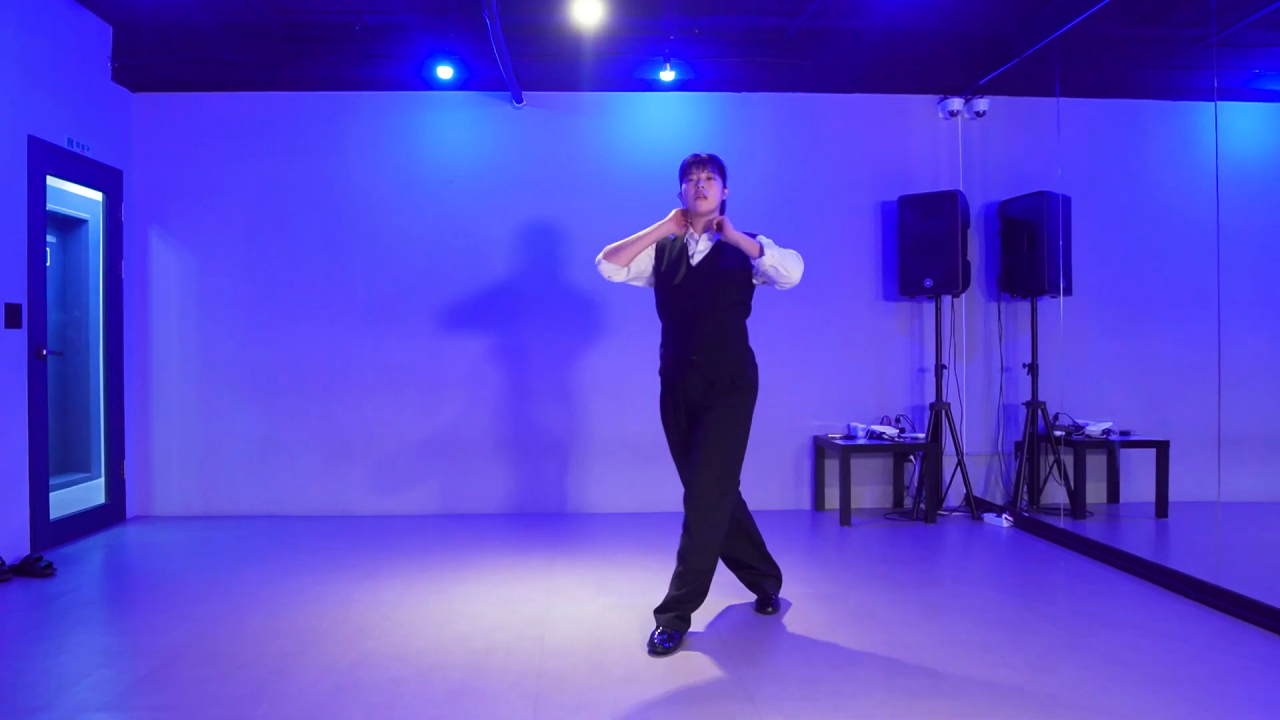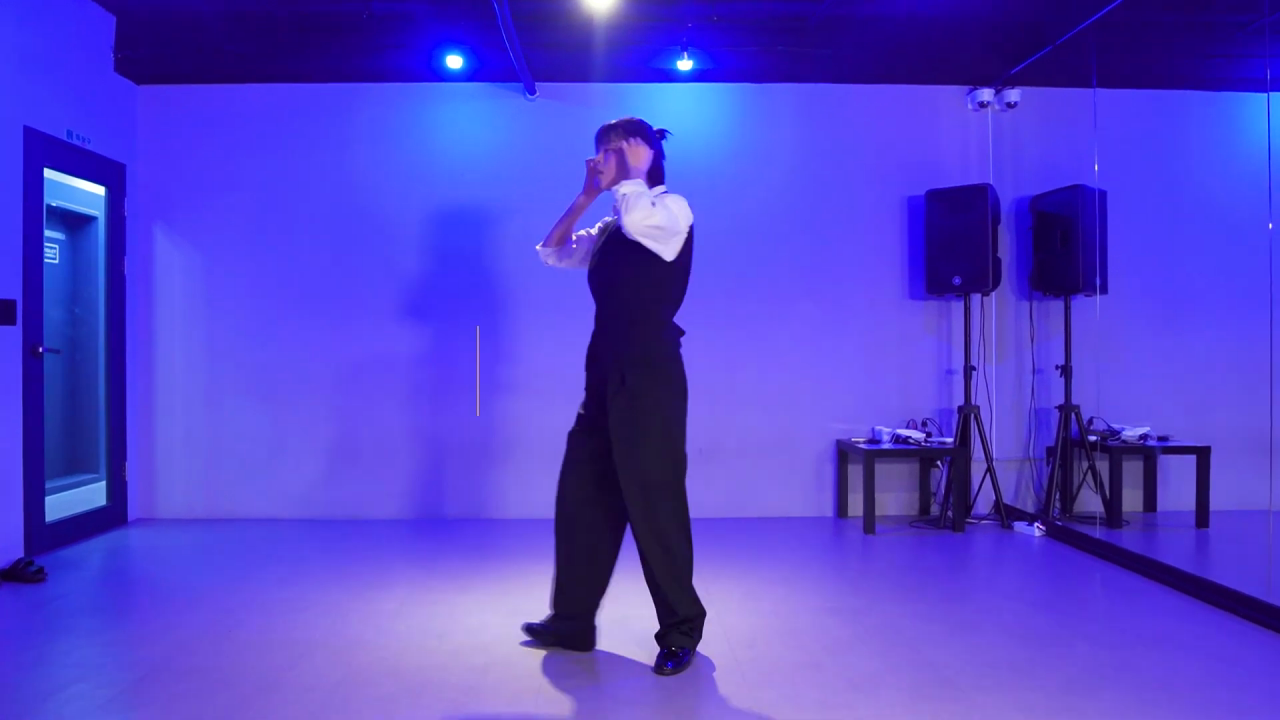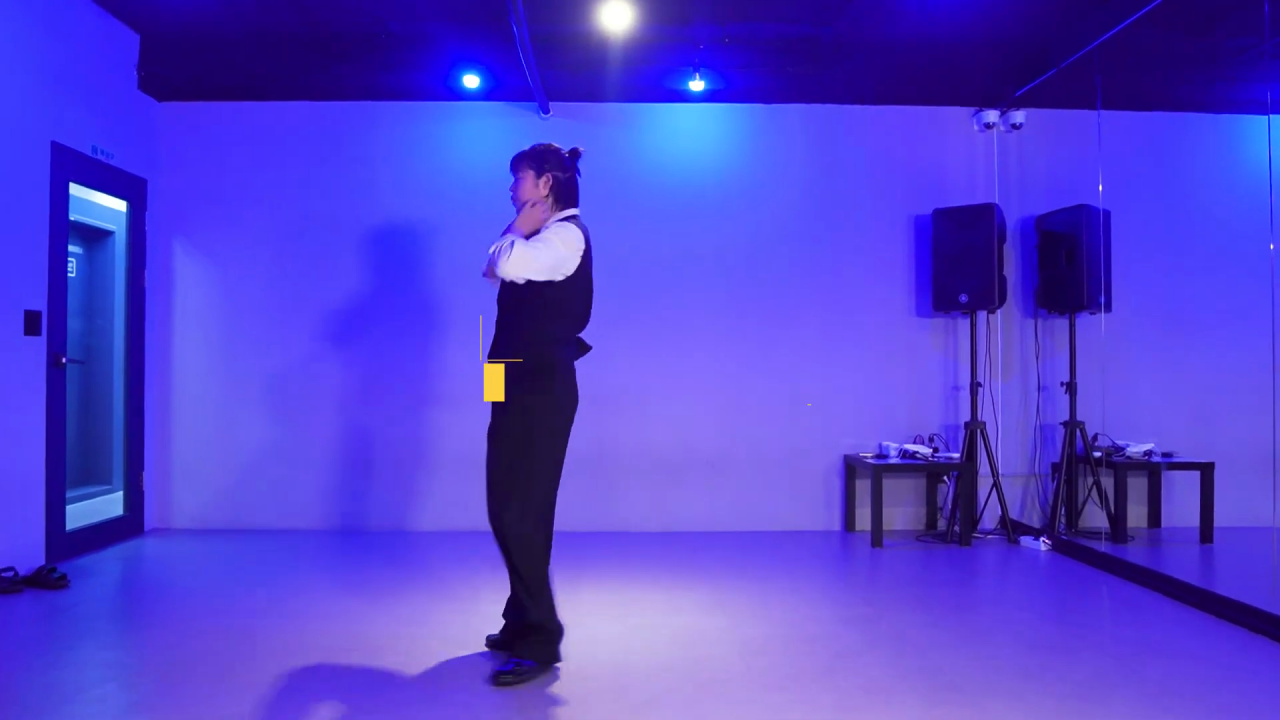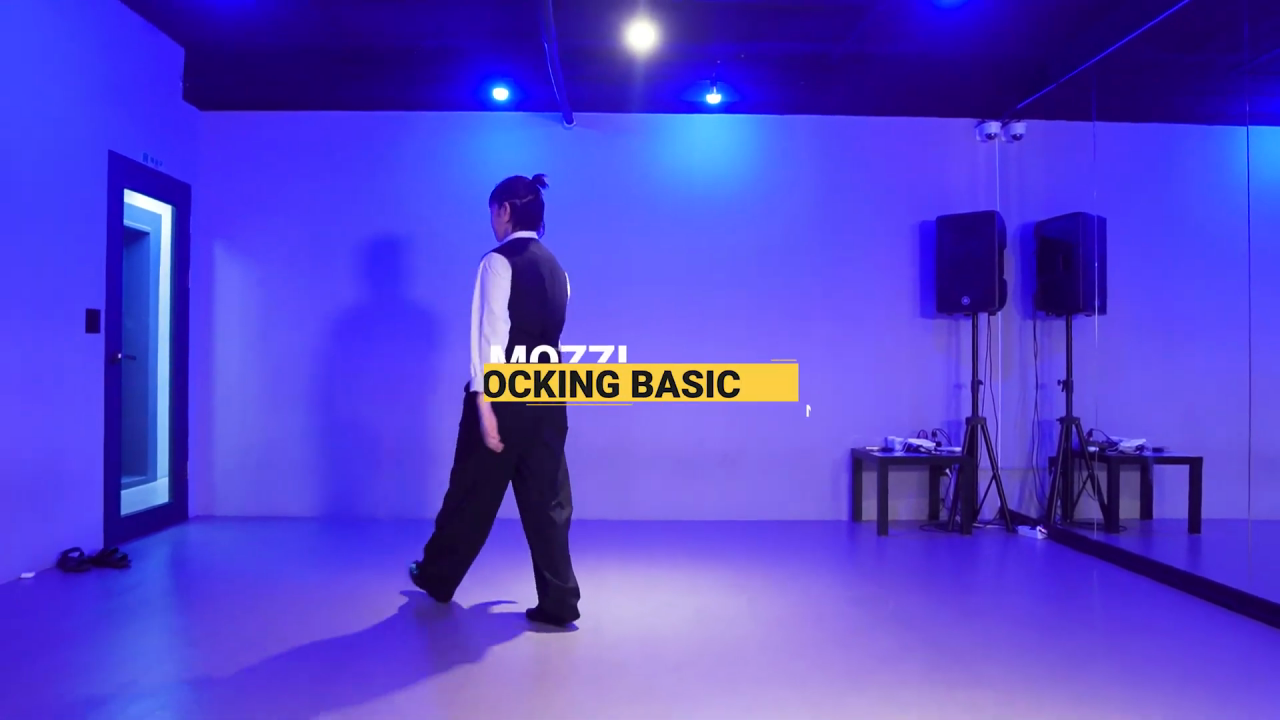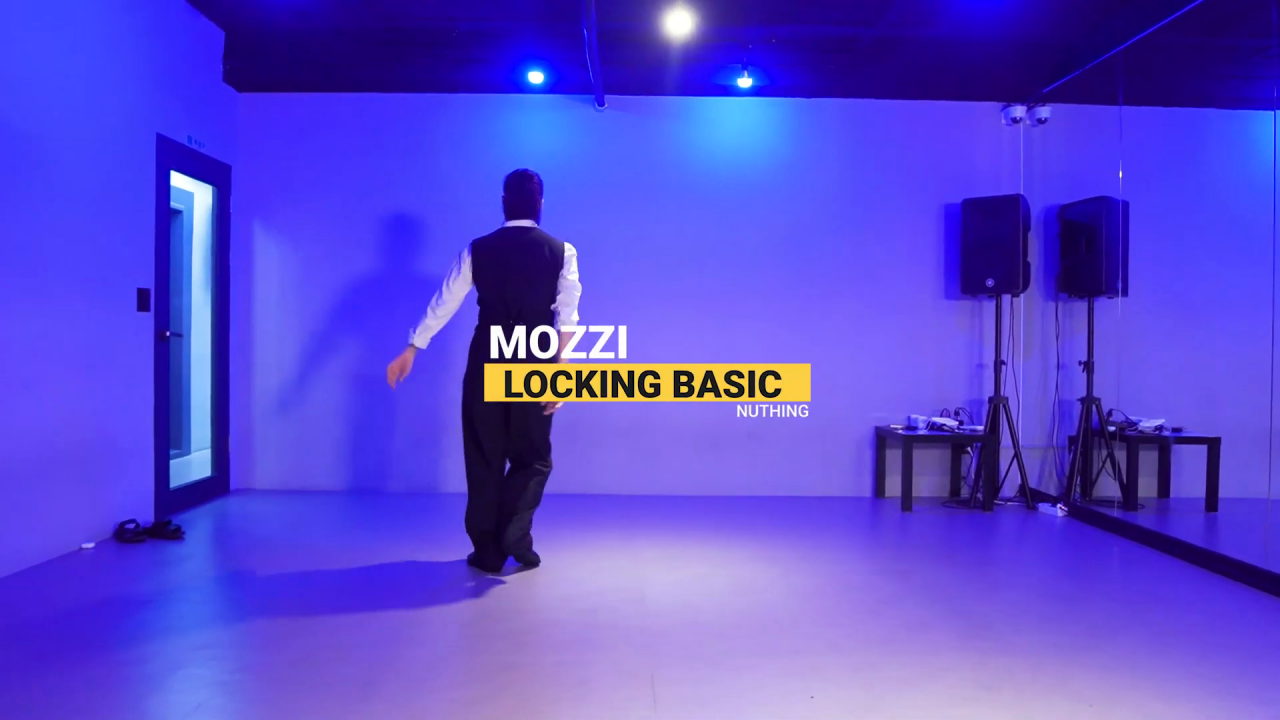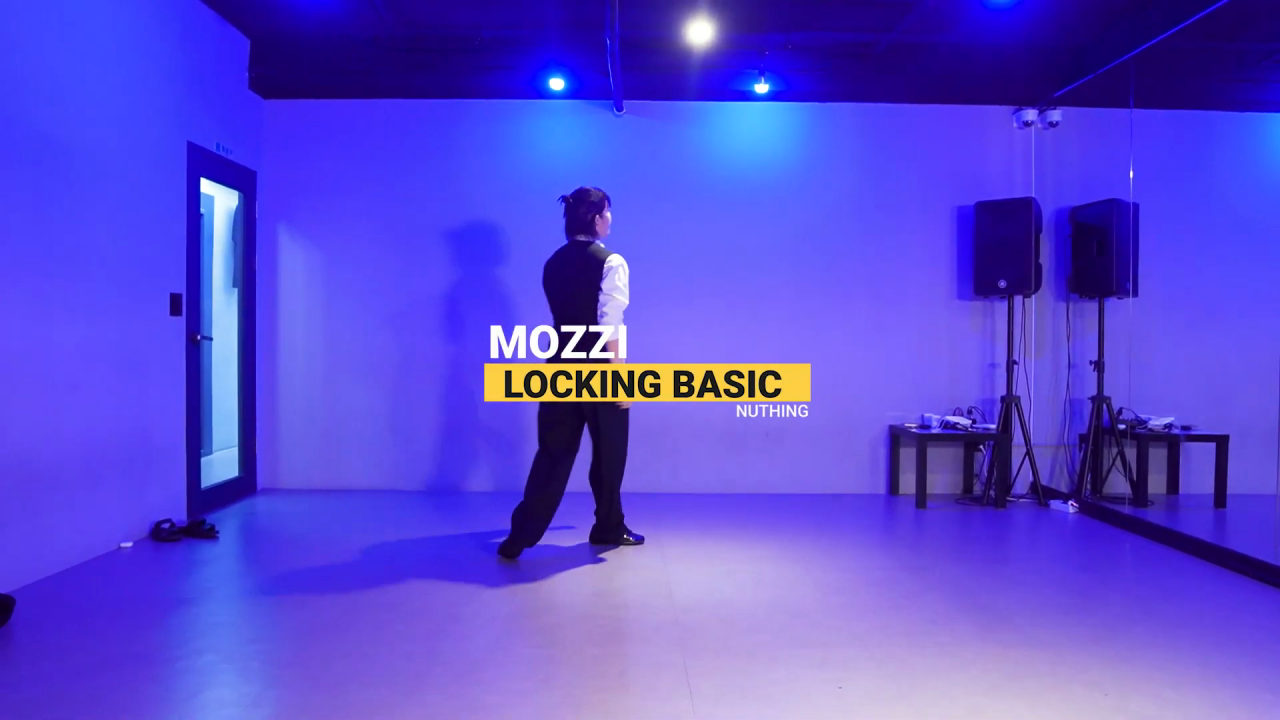
dt=0.5s
person 1, frame 1
left shoulder: (743, 251)
right shoulder: (661, 251)
left elbow: (791, 273)
right elbow: (608, 265)
left wrist: (737, 237)
right wrist: (663, 228)
left hip: (729, 384)
right hip: (678, 385)
left knee: (706, 493)
right knee: (714, 493)
left ankle: (676, 611)
right ankle: (764, 577)
person 1, frame 2
left shoulder: (672, 210)
right shoulder: (612, 227)
left elbow: (636, 214)
right elbow: (553, 252)
left wrist: (632, 174)
right wrist: (587, 194)
left hip: (650, 375)
right hip: (609, 376)
left knee: (654, 502)
right knee: (582, 496)
left ankle: (681, 630)
right ankle: (571, 620)
person 1, frame 3
left shoulder: (566, 235)
right shoulder: (544, 240)
left elbow: (506, 264)
right elbow: (499, 268)
left wrist: (519, 230)
right wrist: (519, 230)
left hip: (539, 387)
right hip: (527, 386)
left knee: (517, 510)
right knee: (514, 509)
left ankle: (536, 639)
right ankle: (527, 631)
person 1, frame 4
left shoulder: (496, 261)
right shoulder: (553, 266)
left elbow: (489, 336)
left wrist: (484, 401)
left hip: (504, 393)
left knee: (473, 490)
right knee: (546, 496)
left ankle: (438, 576)
right ankle: (558, 599)
person 1, frame 5
left shoulder: (479, 249)
right shoulder: (560, 251)
left elbow: (445, 302)
right elbow: (566, 316)
left wrist: (411, 349)
left hip: (487, 361)
right hip: (536, 363)
left knee: (484, 457)
right knee: (532, 457)
left ankle: (489, 549)
right ankle: (515, 537)
person 1, frame 6
left shoulder: (554, 263)
right shoulder: (611, 262)
right elbow: (611, 325)
left hip: (561, 363)
right hip: (599, 366)
left knee: (554, 452)
right knee: (609, 450)
left ankle: (522, 534)
right ankle: (608, 528)
